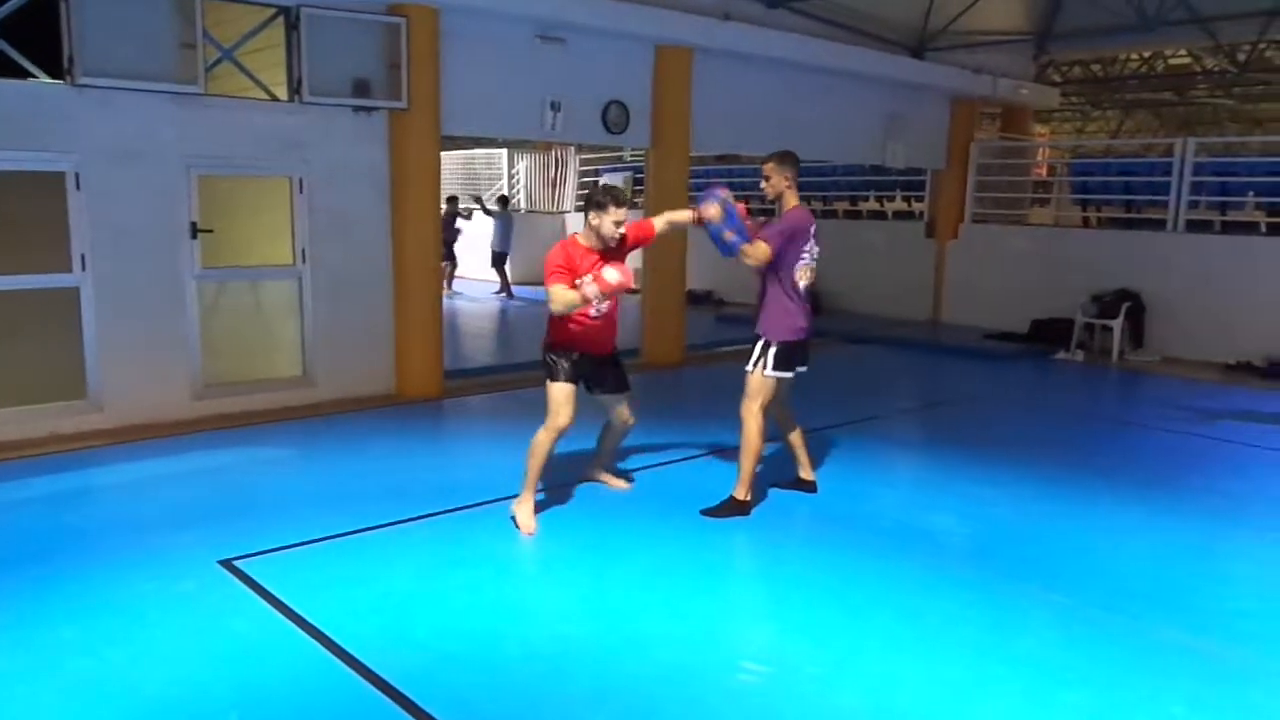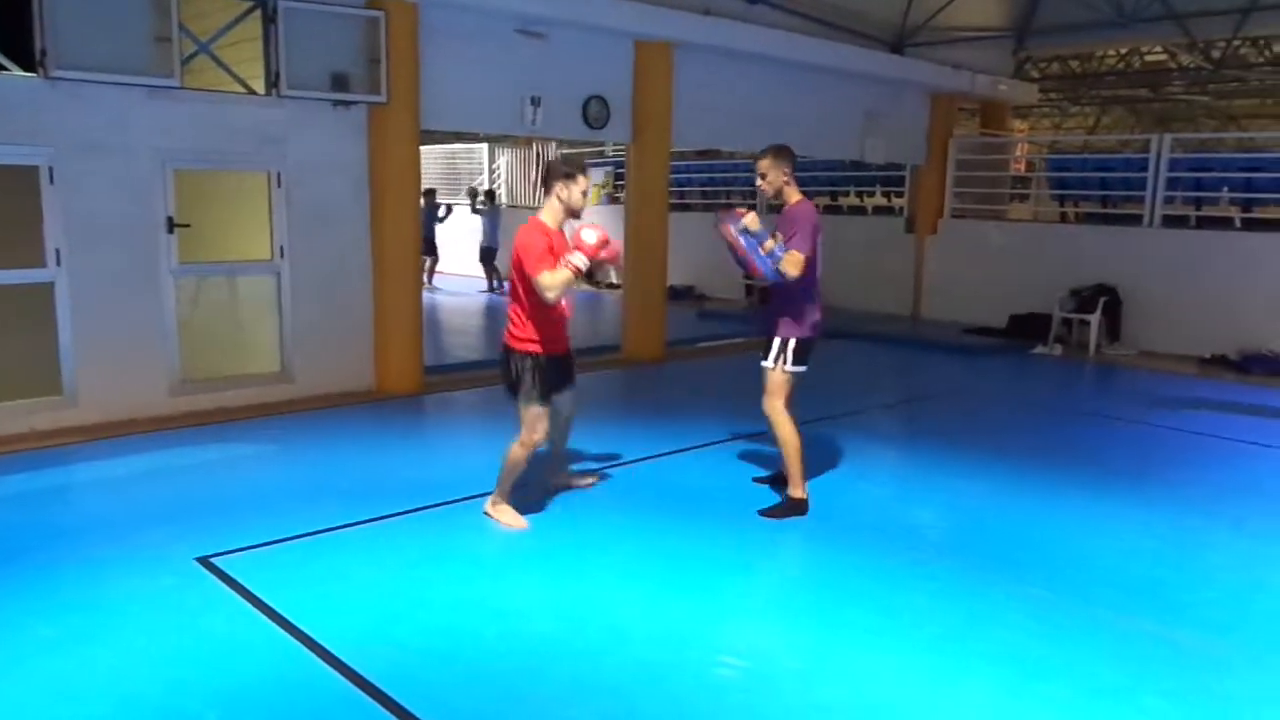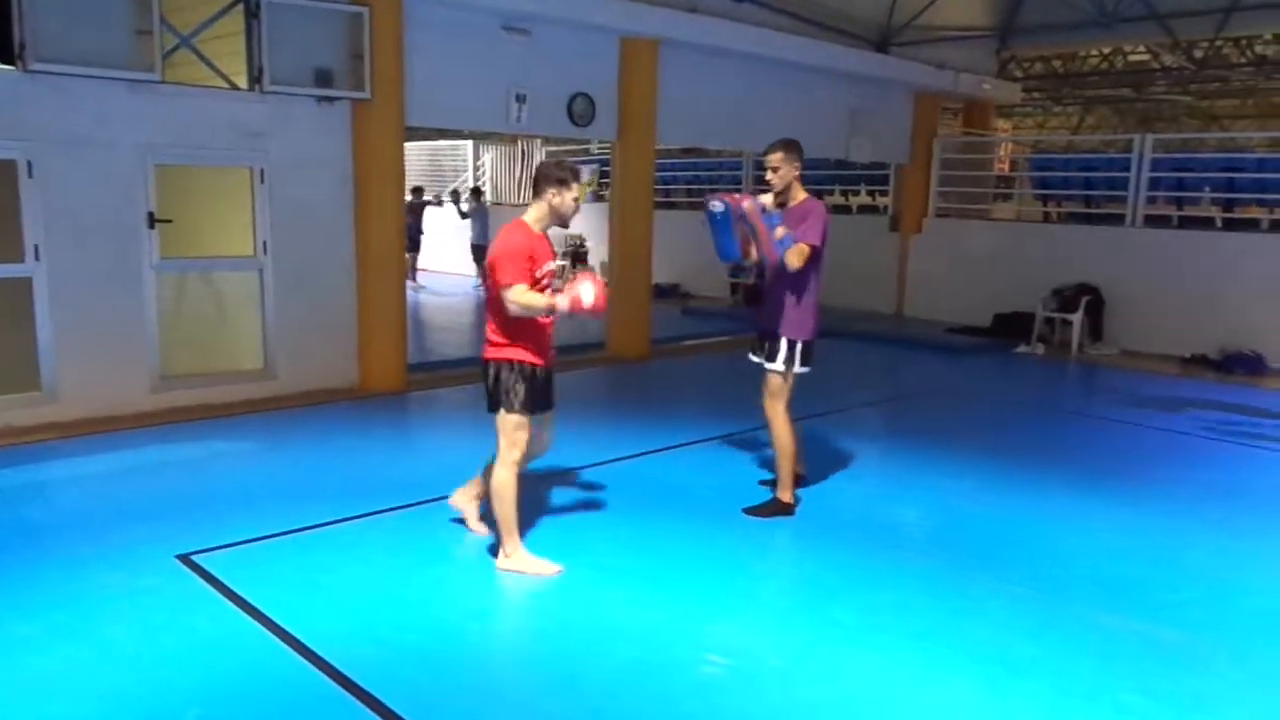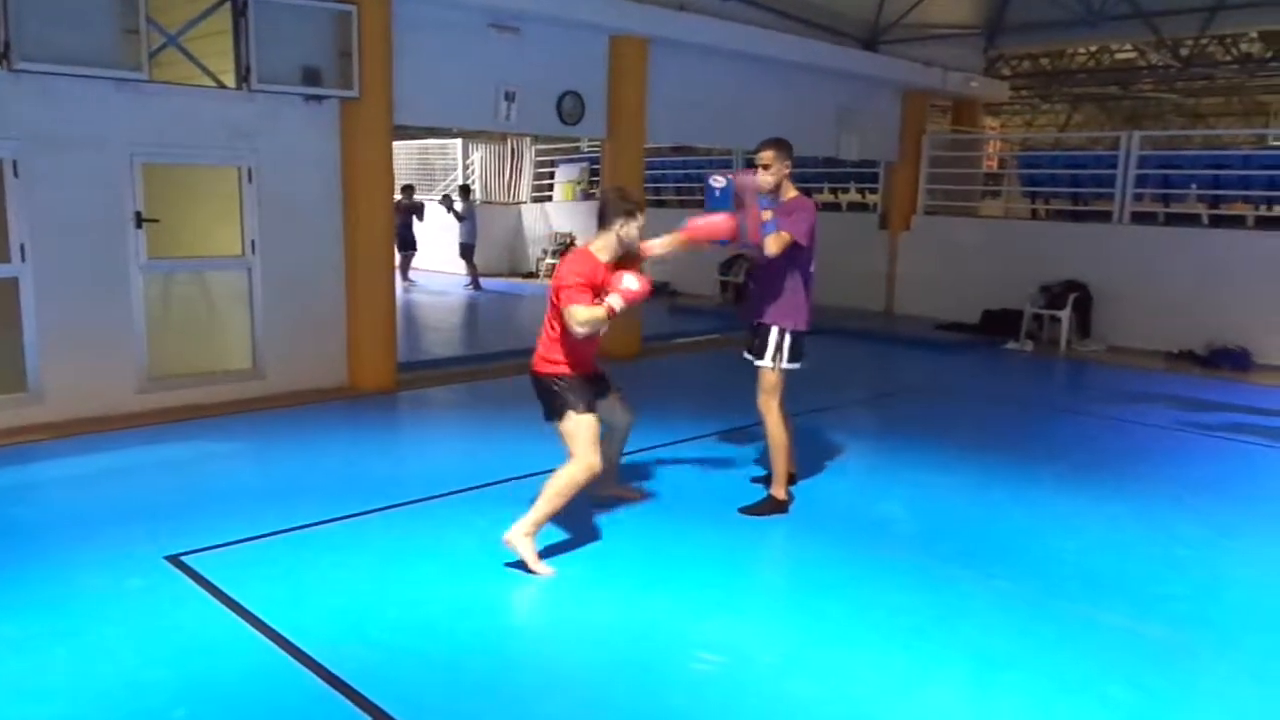
dt=0.5s
person 1, frame 1
left shoulder: (621, 240)
right shoulder: (561, 254)
left elbow: (664, 221)
right elbow: (557, 305)
right wrist: (594, 287)
left hip: (604, 351)
right hip: (566, 349)
left knee: (623, 419)
right knee: (558, 421)
left ankle: (599, 469)
right ankle: (525, 500)
person 1, frame 2
left shoulder: (560, 234)
right shoulder: (533, 237)
right elbow: (551, 290)
left wrist: (591, 258)
right wrist: (581, 257)
left hip: (555, 346)
right hip: (528, 351)
left knee: (565, 412)
right knee: (534, 435)
left ankle: (560, 472)
right ankle: (498, 501)
person 1, frame 3
left shoulder: (541, 241)
right shoulder: (517, 240)
right elbow: (516, 304)
left wrist: (575, 293)
right wrist: (566, 301)
left hip: (535, 359)
right hip: (509, 360)
left knee: (539, 441)
right knee: (512, 450)
left ankle: (470, 496)
right ankle: (511, 551)
person 1, frame 4
left shoulder: (614, 255)
right shoulder: (580, 267)
left elbow: (652, 248)
right elbow: (579, 325)
left wrist: (693, 231)
right wrist: (618, 299)
left hip: (579, 367)
right hip: (558, 372)
left knee: (621, 420)
right knee: (588, 462)
left ankle: (609, 484)
right ankle: (524, 532)
person 2, frame 1
left shoulder: (793, 219)
right shoulder: (800, 220)
left elbow: (754, 258)
right elbow: (768, 256)
left wrist: (721, 224)
right wrist: (757, 233)
left hip: (781, 329)
right hip: (791, 328)
left knee: (751, 408)
right knee: (775, 404)
left ankle: (741, 495)
right ankle: (806, 474)
person 2, frame 2
left shoulder: (803, 214)
right shoulder: (788, 213)
left elbow: (791, 269)
left wrist: (760, 234)
right wrist: (756, 236)
left hip: (793, 325)
right hip: (784, 321)
left knee: (773, 404)
right knee: (779, 400)
left ankle: (796, 494)
right ankle: (789, 472)
person 2, frame 3
left shoulder: (813, 211)
right shoulder: (777, 209)
left elbow: (794, 261)
right elbow: (755, 257)
left wrist: (774, 218)
left hip: (794, 325)
right hip: (772, 319)
left knee: (774, 406)
right knee: (778, 402)
left ankle: (785, 496)
right ankle: (795, 470)
person 2, frame 4
left shoulder: (802, 207)
right shoulder: (770, 205)
left elbow: (772, 248)
left wrist: (766, 201)
left hip: (784, 318)
right hip: (765, 314)
left knee: (768, 402)
right knee: (773, 399)
left ankle: (779, 494)
right ankle: (787, 468)
